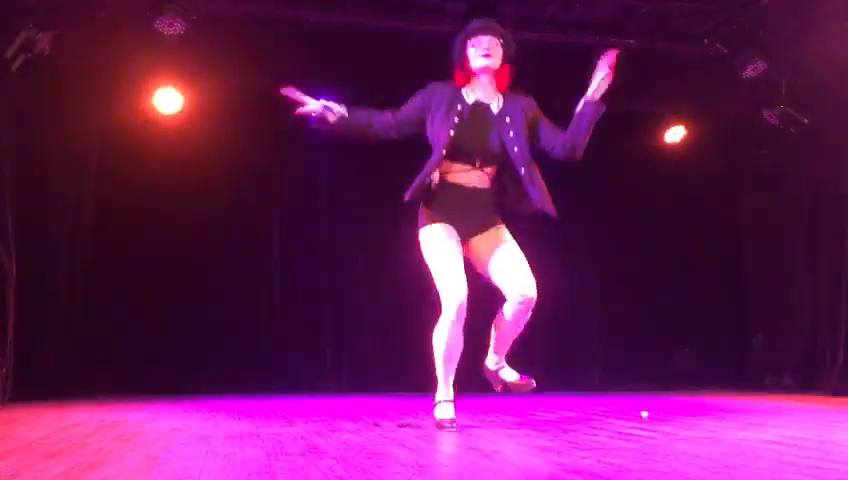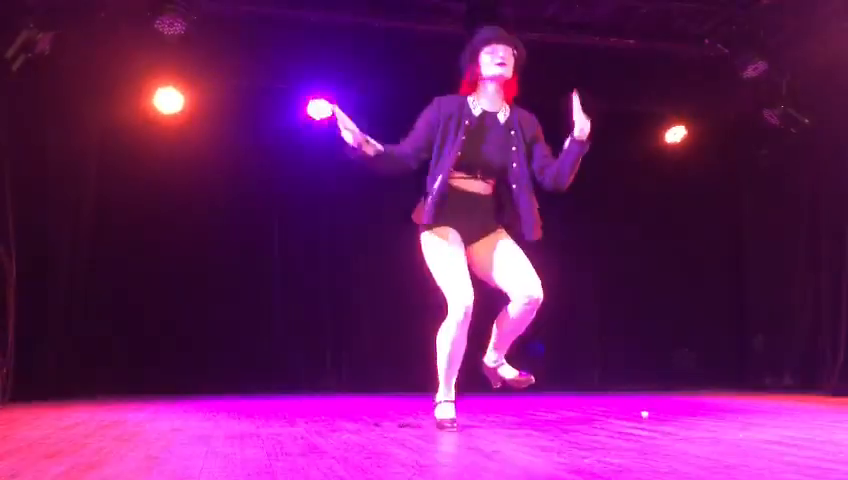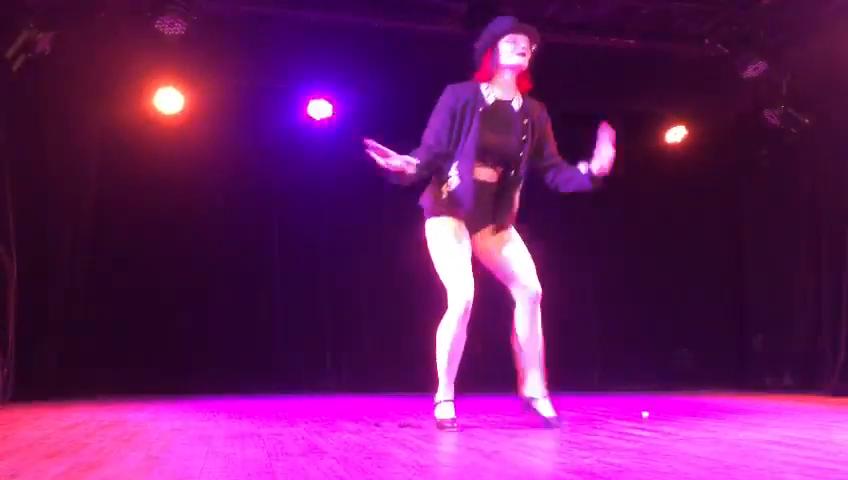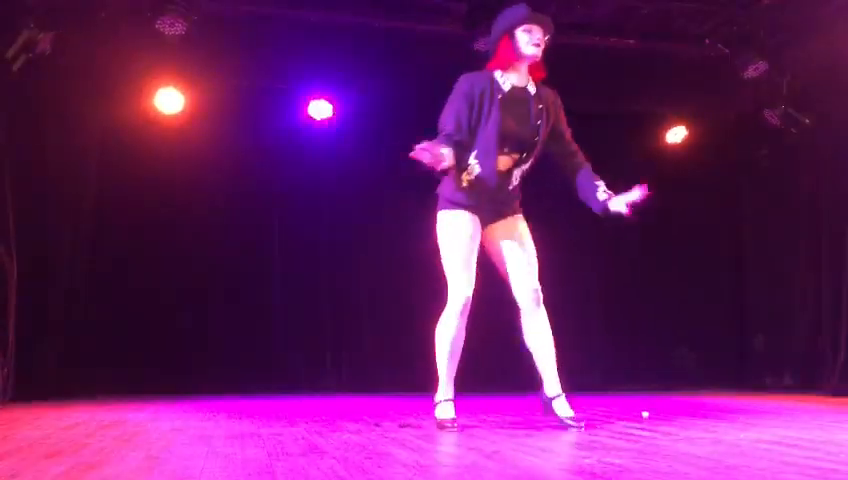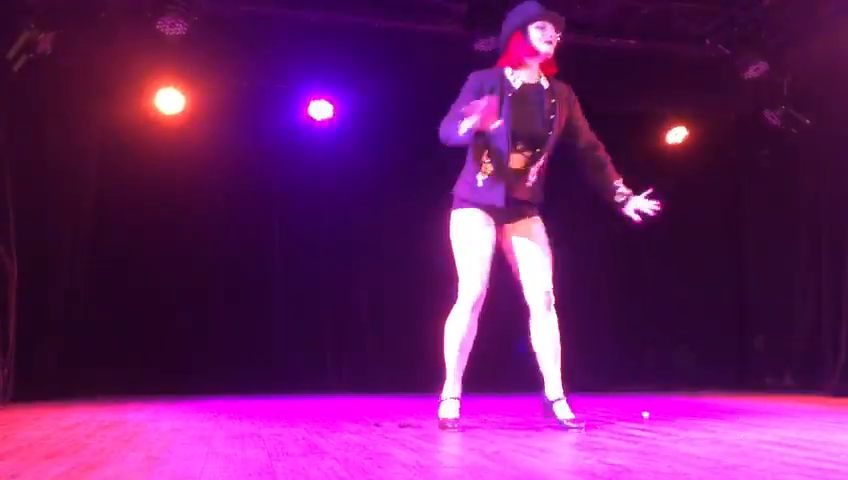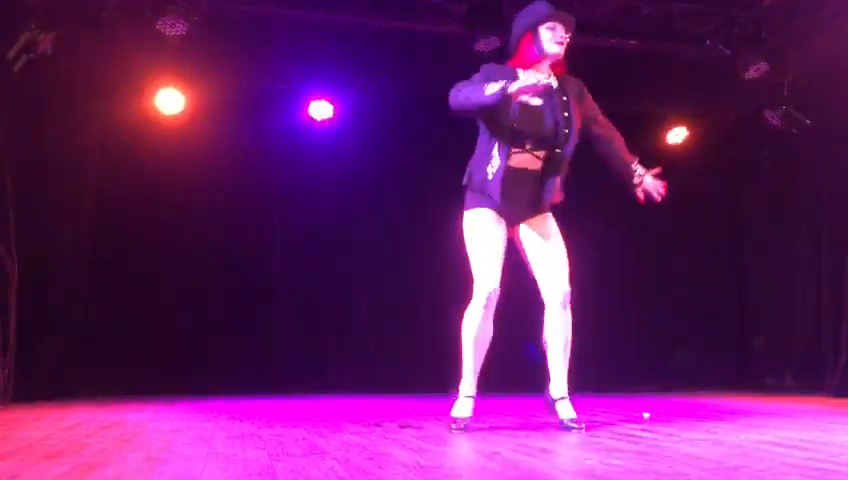
dt=0.1s
person 1, frame 1
left shoulder: (520, 108)
right shoulder: (440, 97)
left elbow: (566, 148)
right elbow: (387, 124)
left wrist: (591, 99)
right wrist: (329, 112)
left hip: (485, 219)
right hip: (440, 214)
left knee: (525, 293)
right knee: (456, 301)
left ankle: (495, 360)
right ankle: (444, 398)
person 1, frame 2
left shoulder: (523, 122)
right shoulder: (447, 108)
left elbow: (552, 177)
right elbow: (406, 156)
left wrist: (578, 139)
right wrist: (365, 146)
left hip: (487, 226)
right hip: (442, 223)
left knee: (530, 294)
right knee: (462, 304)
left ankle: (495, 360)
right ankle: (445, 398)
person 1, frame 3
left shoulder: (535, 112)
right shoulder: (460, 96)
left elbow: (554, 175)
right elbow: (430, 153)
left wrist: (593, 169)
right wrist: (406, 165)
left hip: (494, 216)
right hip: (448, 211)
left knee: (529, 291)
right knee: (462, 299)
left ankle: (533, 386)
right ankle: (445, 397)
person 1, frame 4
left shoulder: (546, 100)
right shoulder: (474, 84)
left elbow: (570, 159)
right elbow: (445, 138)
left wrist: (604, 199)
right wrist: (443, 156)
left hip: (503, 206)
right hip: (461, 201)
left knee: (530, 294)
right knee: (462, 295)
left ankle: (554, 394)
right ankle: (445, 395)
person 1, frame 5
left shoulder: (560, 95)
right shoulder: (486, 82)
left elbow: (590, 150)
right elbow: (449, 128)
left wrist: (623, 196)
right wrist: (476, 125)
left hip: (523, 206)
right hip: (477, 201)
left knee: (542, 296)
right knee: (472, 294)
left ankle: (555, 396)
right ankle: (451, 394)
person 1, frame 6
left shoulder: (570, 90)
right shoulder: (497, 77)
left elbow: (604, 135)
right elbow: (460, 98)
left wrist: (637, 174)
right wrist: (509, 87)
left hip: (535, 205)
right hip: (489, 199)
left knee: (559, 292)
right knee: (487, 291)
left ankle: (559, 395)
right ankle: (466, 394)
